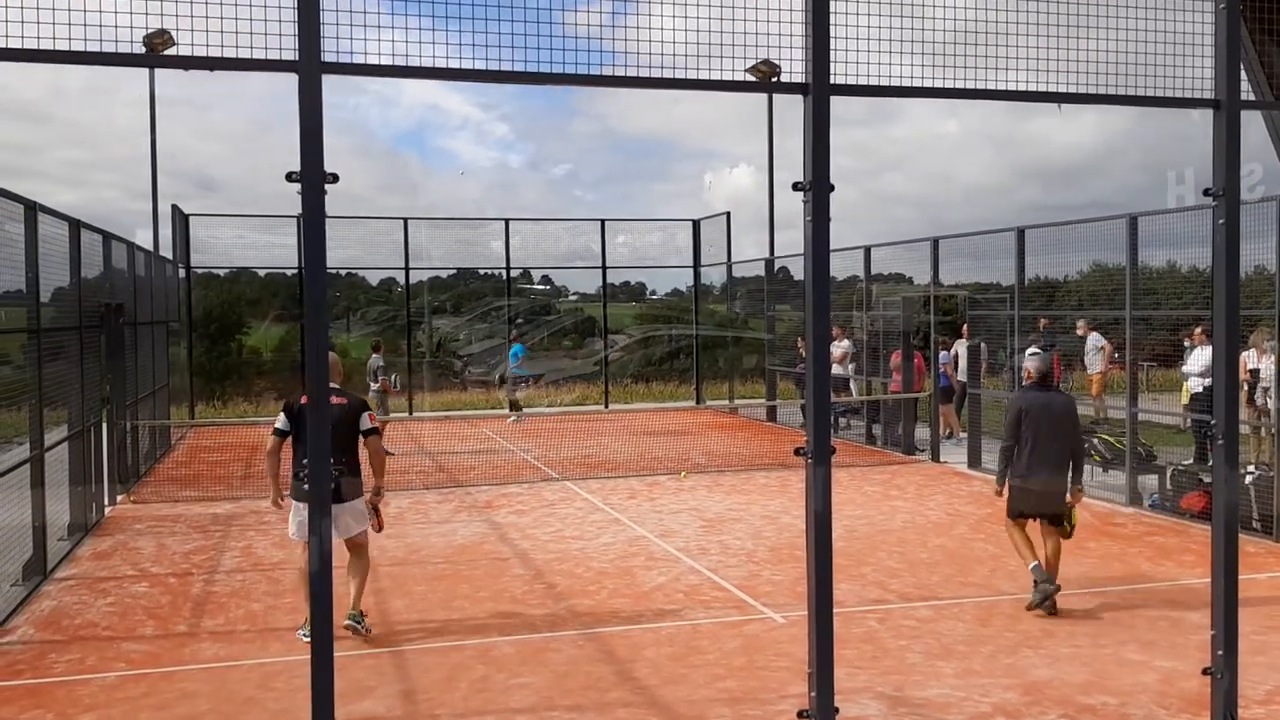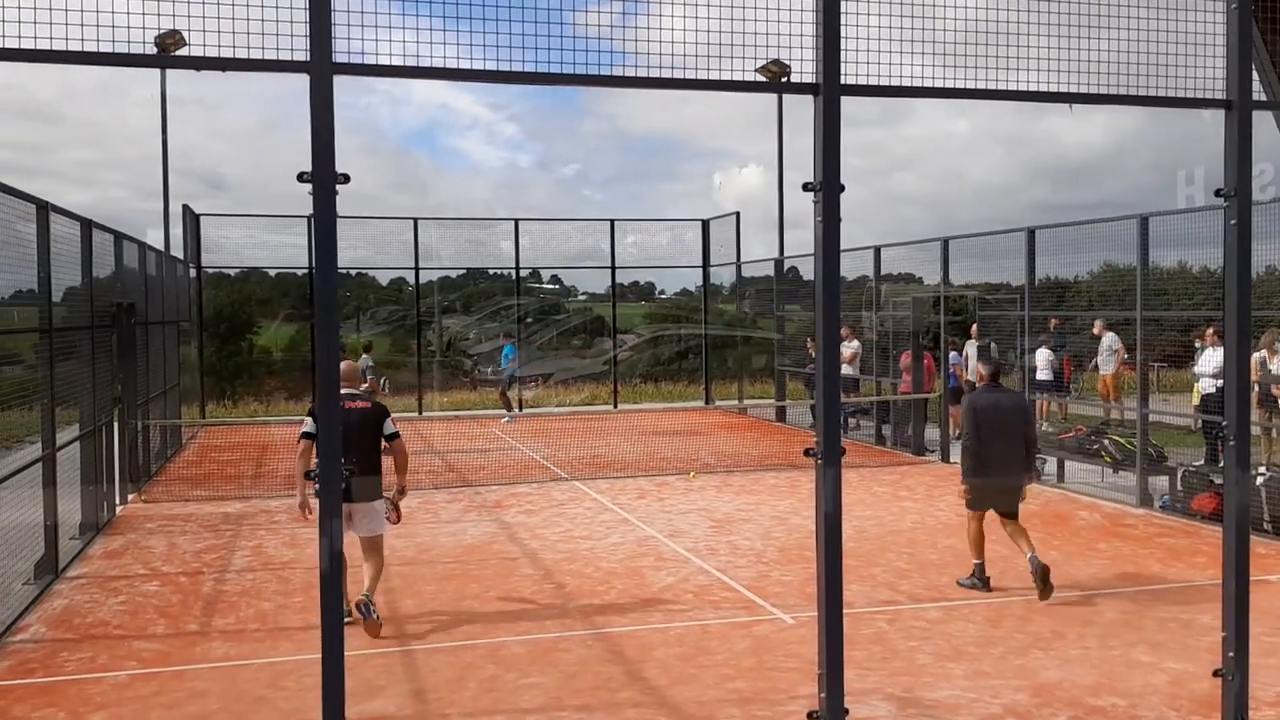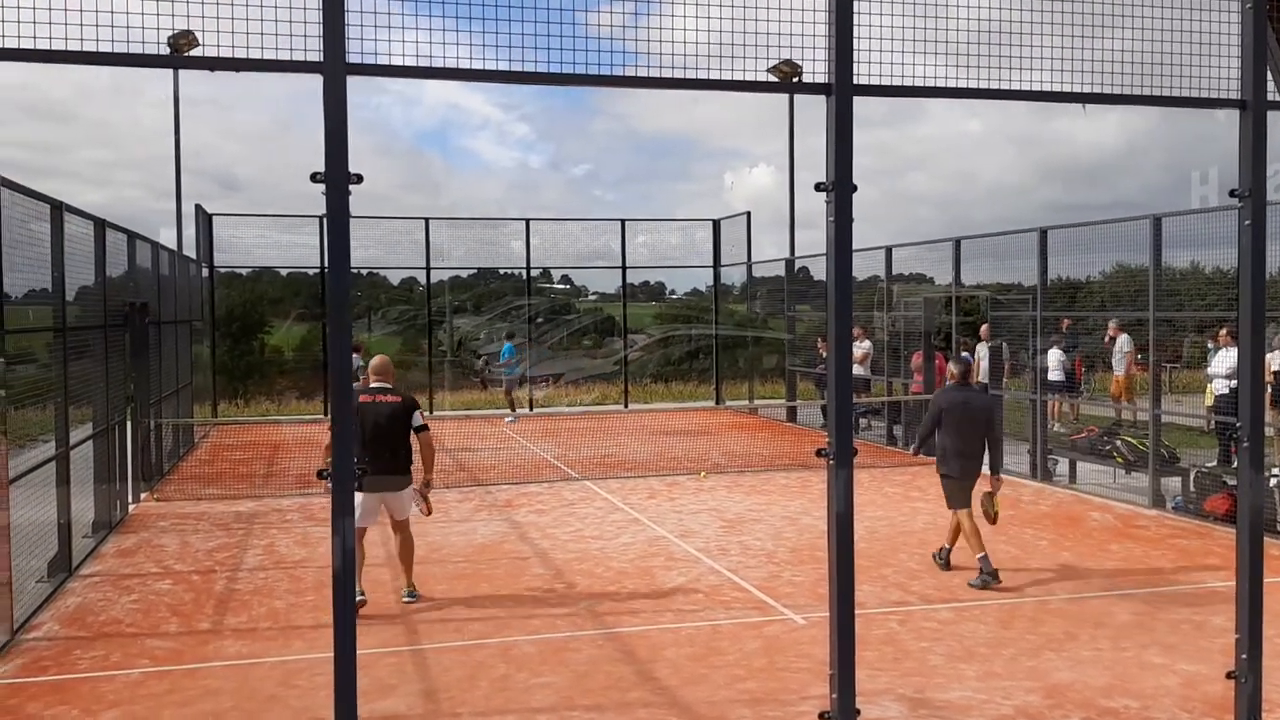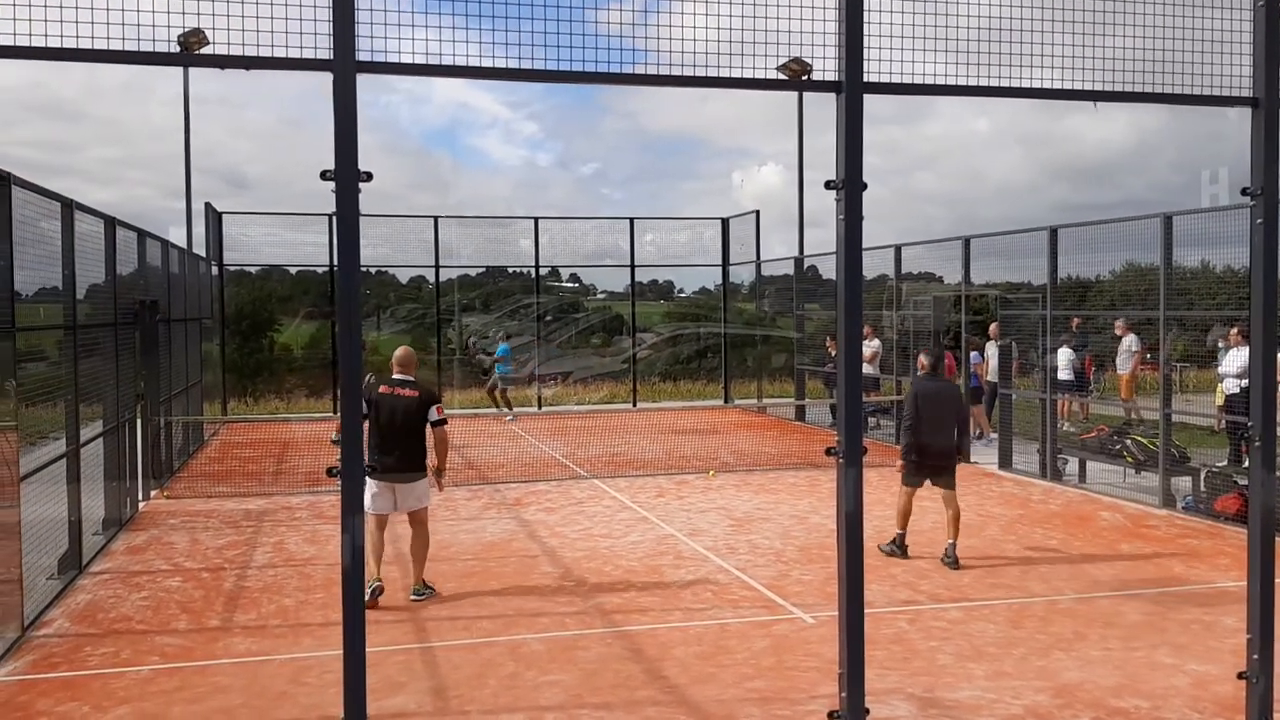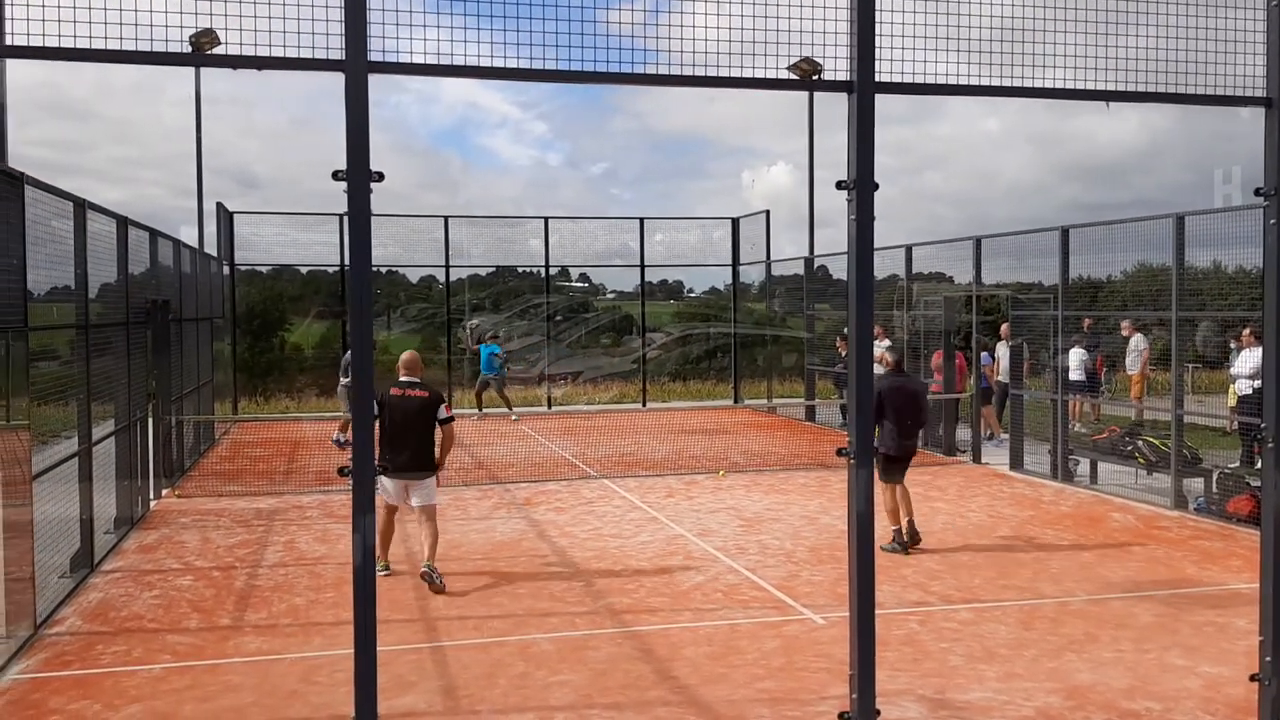
dt=0.4s
person 1, frame 1
left shoulder: (295, 404)
right shoulder: (356, 404)
left elbow: (272, 449)
right elbow: (376, 448)
left wrist: (275, 488)
right wrist: (378, 485)
left hip: (307, 491)
right hip: (347, 491)
left knee: (309, 553)
right knee: (359, 550)
left ankle: (312, 622)
right ankle: (354, 613)
person 1, frame 2
left shoulder: (319, 409)
right shoulder: (378, 409)
left elbow: (303, 452)
right elbow: (399, 450)
left wrist: (301, 493)
right wrist: (401, 483)
right hip: (368, 489)
right knee: (372, 552)
left ankle: (343, 606)
right ankle: (367, 597)
person 1, frame 3
left shoulder: (351, 402)
right shoulder: (408, 403)
left elbow: (330, 445)
right elbow: (427, 444)
right wrist: (427, 480)
left hip: (363, 481)
right hip: (399, 480)
left knee: (355, 537)
right knee: (402, 530)
left ankle: (357, 589)
right ankle: (409, 588)
person 1, frame 4
left shoulder: (372, 391)
right shoulder: (428, 396)
right elbow: (441, 437)
right wrist: (440, 469)
left hip: (378, 470)
right hip: (413, 472)
left knee: (376, 529)
right knee: (419, 525)
left ankle: (375, 579)
right ankle: (418, 584)
person 1, frame 5
left shoulder: (382, 395)
right shoulder: (435, 396)
right elbow: (448, 435)
right wrist: (440, 463)
left hip: (390, 467)
right hip: (423, 469)
left knee: (388, 510)
right knee: (428, 522)
left ankle: (382, 562)
right ankle: (428, 564)
person 2, frame 1
left shoulder: (1021, 399)
right shoulder: (1066, 401)
left elbow: (1008, 443)
right elbow: (1078, 445)
left wrist: (1000, 478)
right wrist: (1076, 482)
left hip: (1026, 478)
right hip: (1056, 480)
left knee: (1015, 527)
right knee: (1051, 533)
left ankle: (1041, 578)
right ankle: (1049, 592)
person 2, frame 2
left shoulder: (974, 400)
right shoulder: (1018, 400)
left elbow: (969, 443)
right elbow: (1031, 439)
left wrist: (966, 479)
right wrist: (1029, 470)
left hip: (984, 473)
right hip: (1014, 474)
left knee: (975, 518)
right knee: (1011, 523)
left ankle: (980, 575)
right ankle: (1036, 564)
person 2, frame 3
left shoulder: (942, 397)
right shoulder: (984, 399)
left elbow: (927, 429)
right elbow: (994, 438)
left wrist: (916, 447)
right wrist: (995, 472)
left hip: (950, 465)
right hip: (973, 466)
left knee: (964, 515)
right knee: (958, 509)
left ankle: (987, 571)
right ankle: (945, 553)
person 2, frame 4
left shoulder: (916, 386)
right shoulder: (953, 388)
left elbow: (909, 423)
right elbow: (963, 423)
left wrist: (903, 455)
right wrist: (961, 450)
left hip: (920, 452)
right hip: (946, 454)
left knee: (905, 493)
right knee: (949, 499)
left ankle: (899, 544)
right ankle: (951, 551)
person 2, frame 5
left shoulder: (882, 384)
right shoulder: (917, 384)
left elbow: (872, 417)
right elbow: (924, 417)
left hip: (888, 444)
right hip: (909, 445)
left knee: (888, 489)
right knee: (899, 484)
left ankle: (899, 540)
right ankle: (910, 529)
